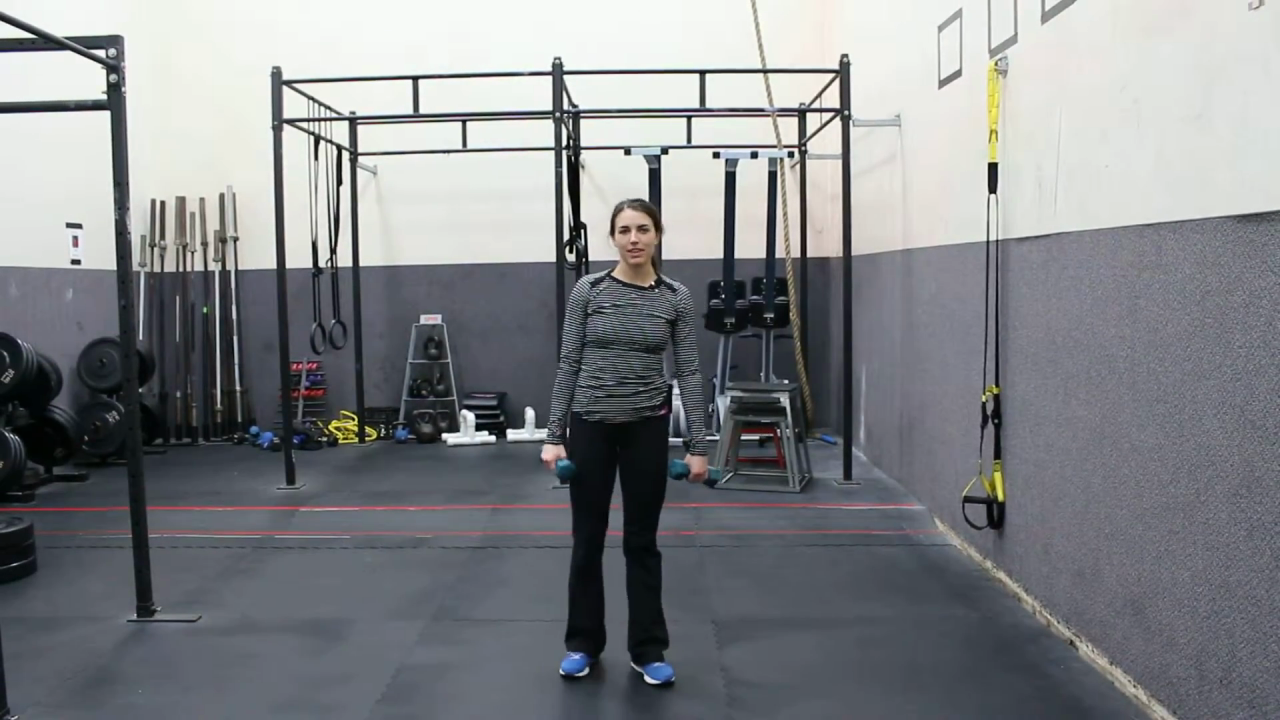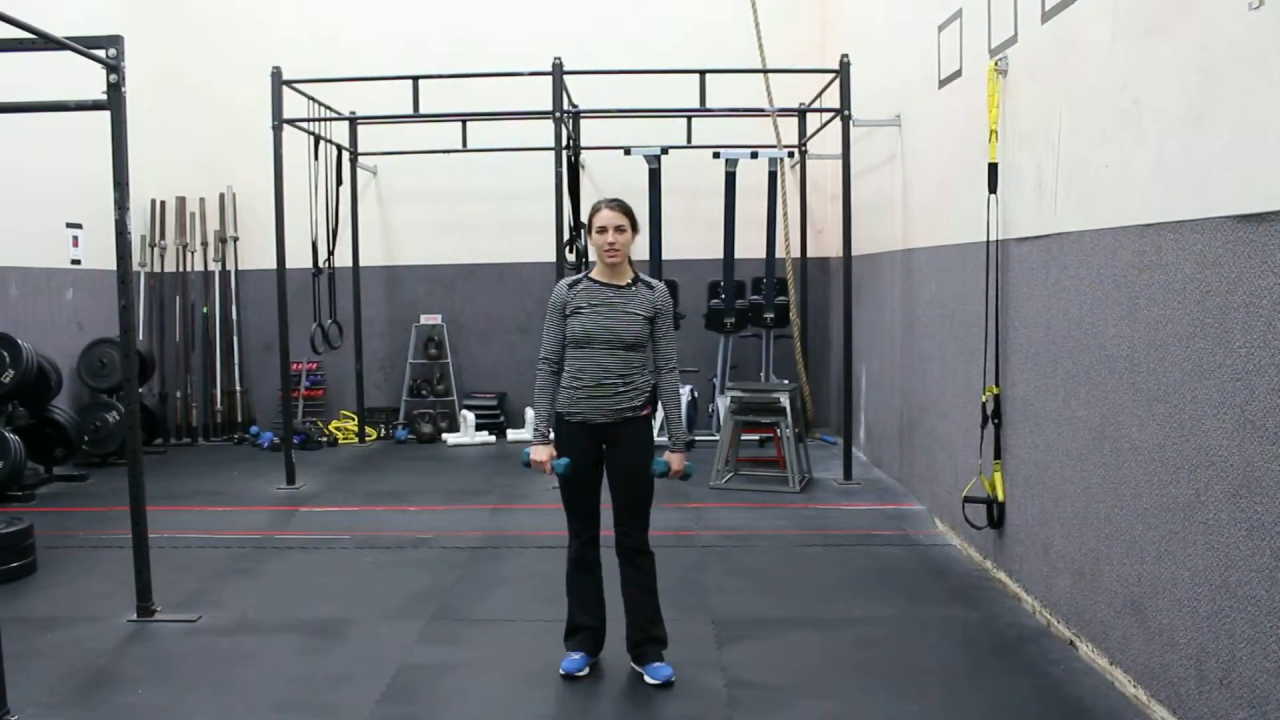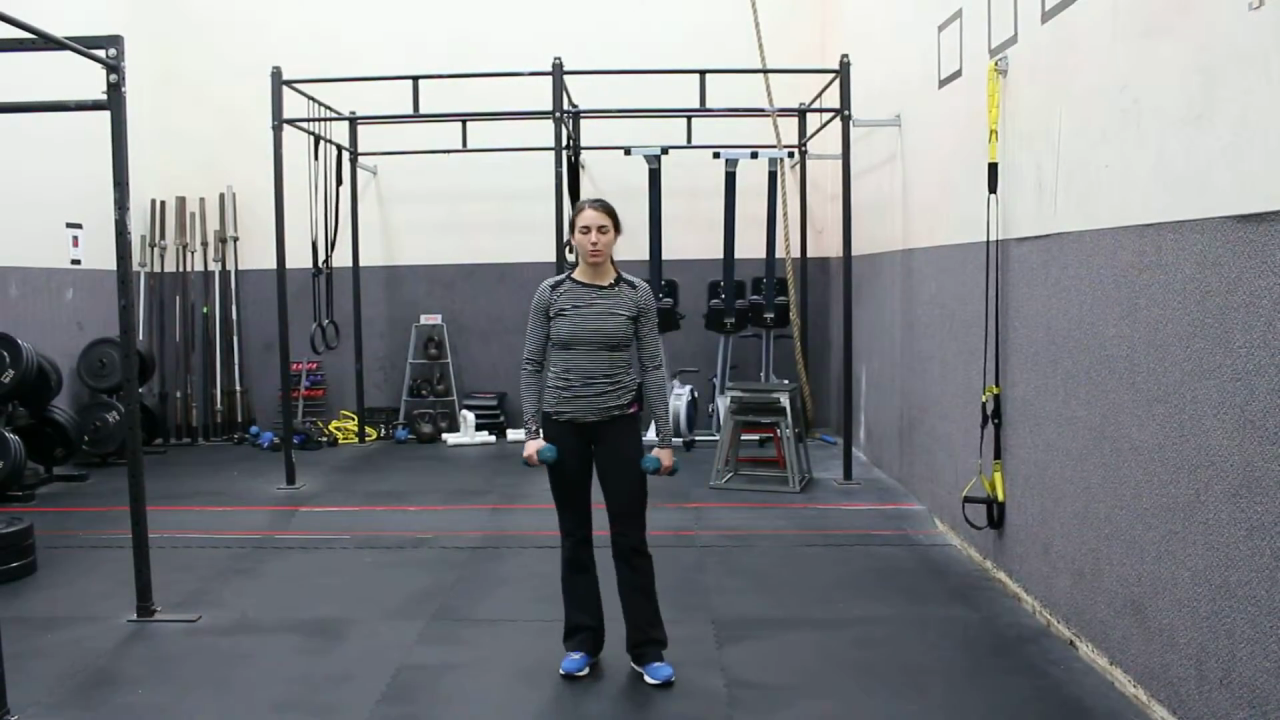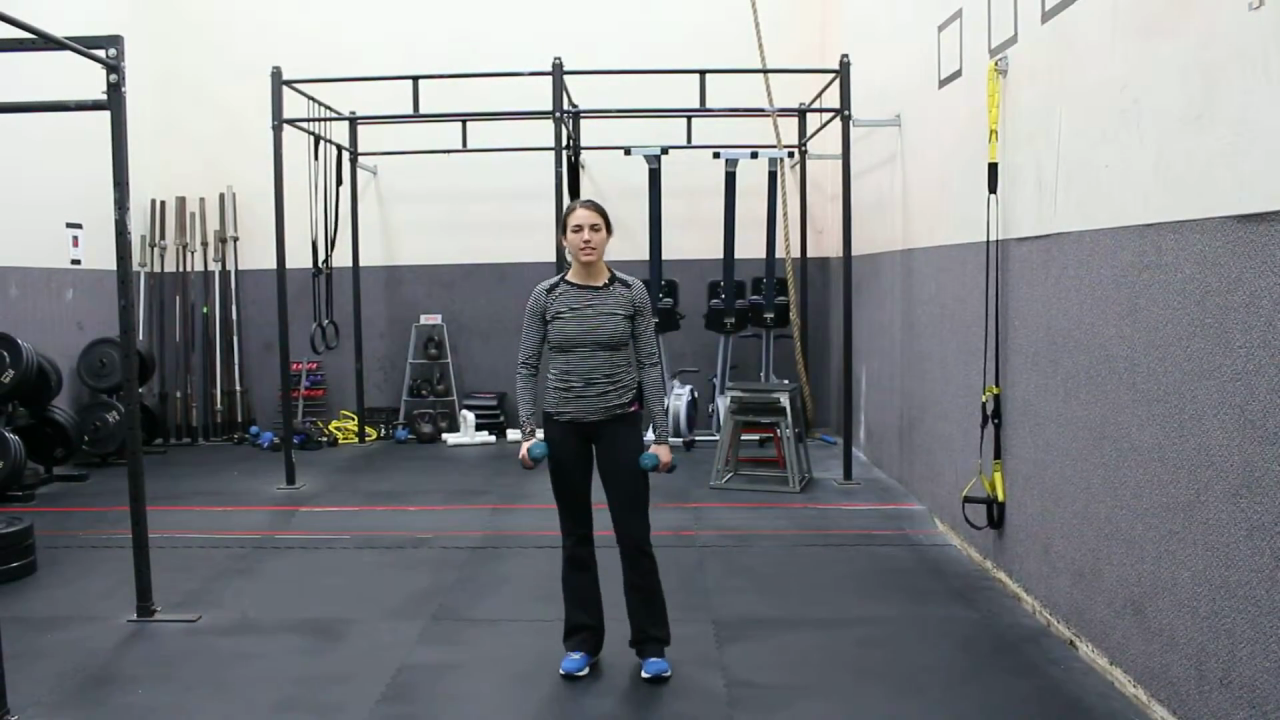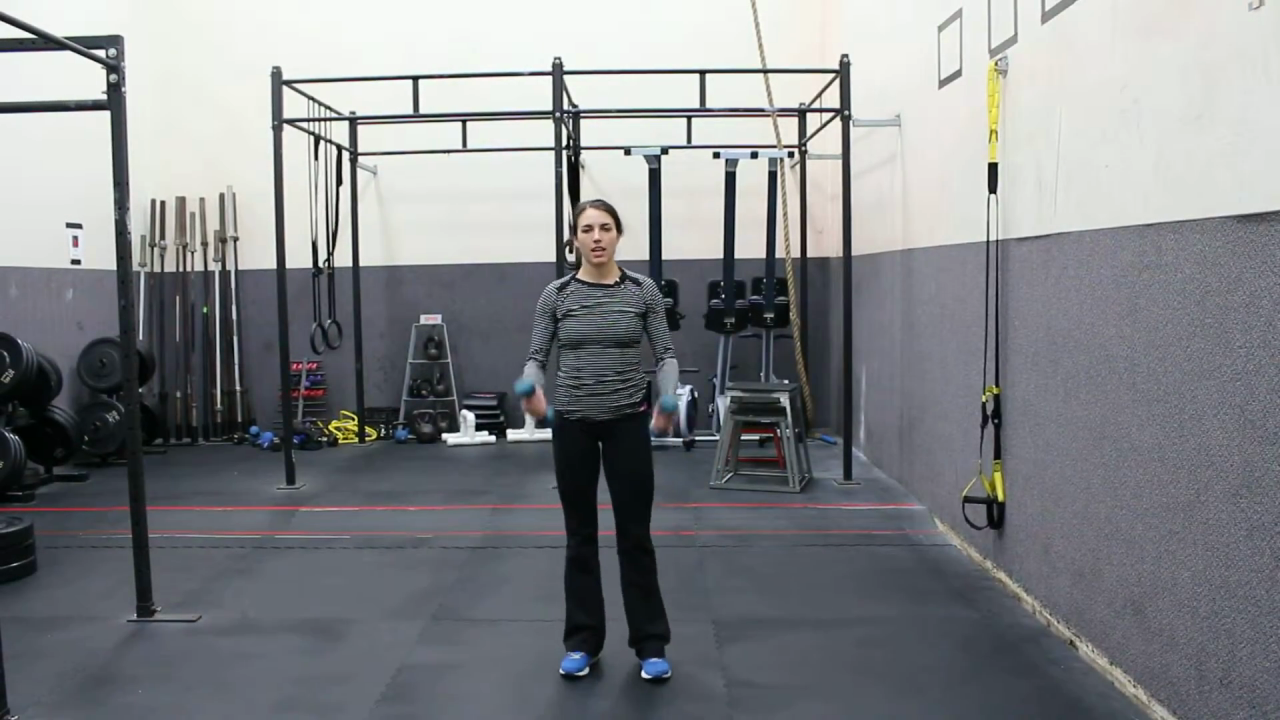
dt=0.3s
person 1, frame 1
left shoulder: (676, 298)
right shoulder: (587, 290)
left elbow: (688, 372)
right elbow: (568, 364)
left wrist: (698, 445)
right wrist: (553, 434)
left hip: (646, 427)
right hip: (589, 424)
left knee: (642, 539)
right knee: (587, 537)
left ankle: (648, 650)
right ankle: (582, 643)
person 1, frame 2
left shoulder: (655, 295)
right shoulder: (566, 292)
left elbow: (667, 370)
right elbow: (548, 365)
left wrist: (677, 442)
right wrist: (541, 435)
left hip: (631, 426)
right hip: (575, 426)
left knee: (633, 539)
right knee: (582, 537)
left ankle: (647, 649)
right ankle: (582, 643)
person 1, frame 3
left shoulder: (637, 294)
right shoulder: (550, 293)
left elbow: (652, 368)
right elbow: (531, 365)
left wrist: (665, 437)
right wrist: (531, 430)
left hip: (619, 423)
right hip: (563, 425)
left knee: (630, 538)
right knee: (575, 536)
left ankle: (648, 649)
right ankle: (581, 642)
person 1, frame 4
left shoulder: (632, 292)
right shoulder: (545, 295)
left elbow: (650, 364)
right elbow: (527, 367)
left wrist: (661, 434)
right wrist: (526, 430)
left hip: (620, 421)
right hip: (564, 425)
left knee: (633, 535)
right knee: (576, 536)
left ankle: (651, 645)
right ankle: (582, 642)
person 1, frame 5
left shoulder: (643, 291)
right shoulder: (555, 294)
left elbow: (666, 354)
right elbow: (536, 359)
left wrist: (666, 400)
right wrist: (533, 389)
left hip: (628, 421)
right hip: (572, 422)
left knee: (634, 534)
right knee: (580, 535)
left ankle: (650, 643)
right ankle: (582, 642)
